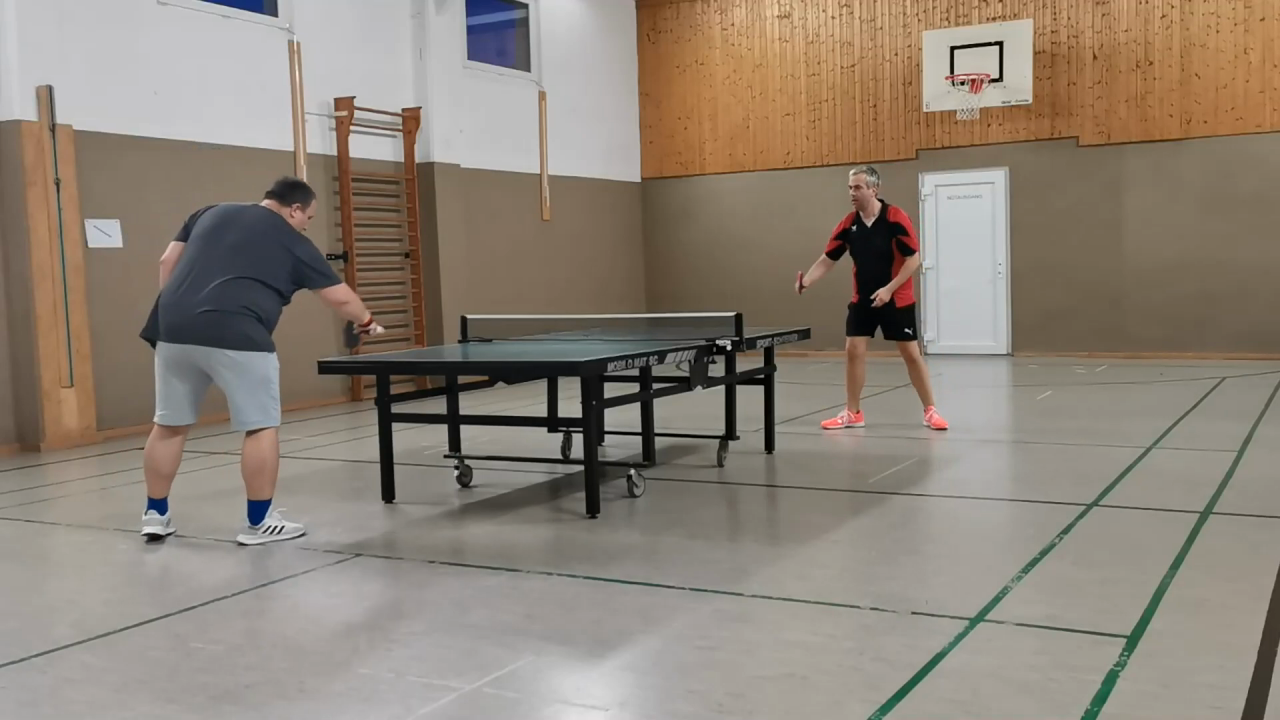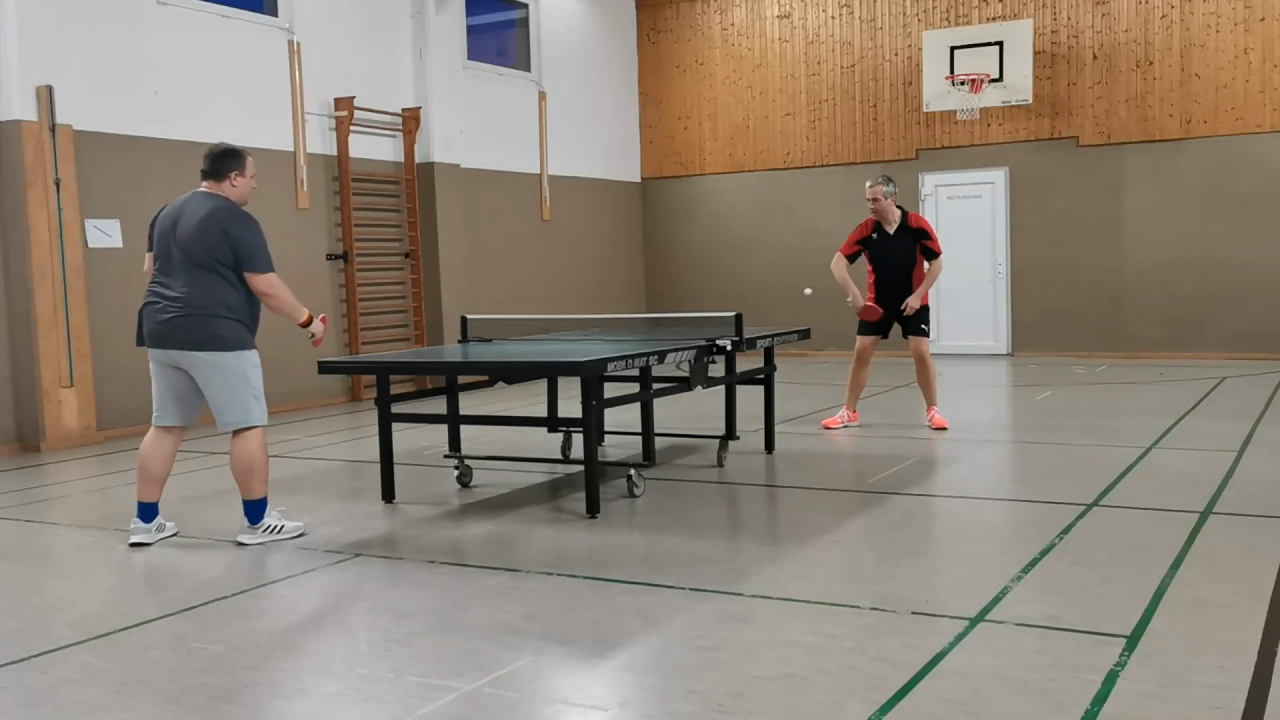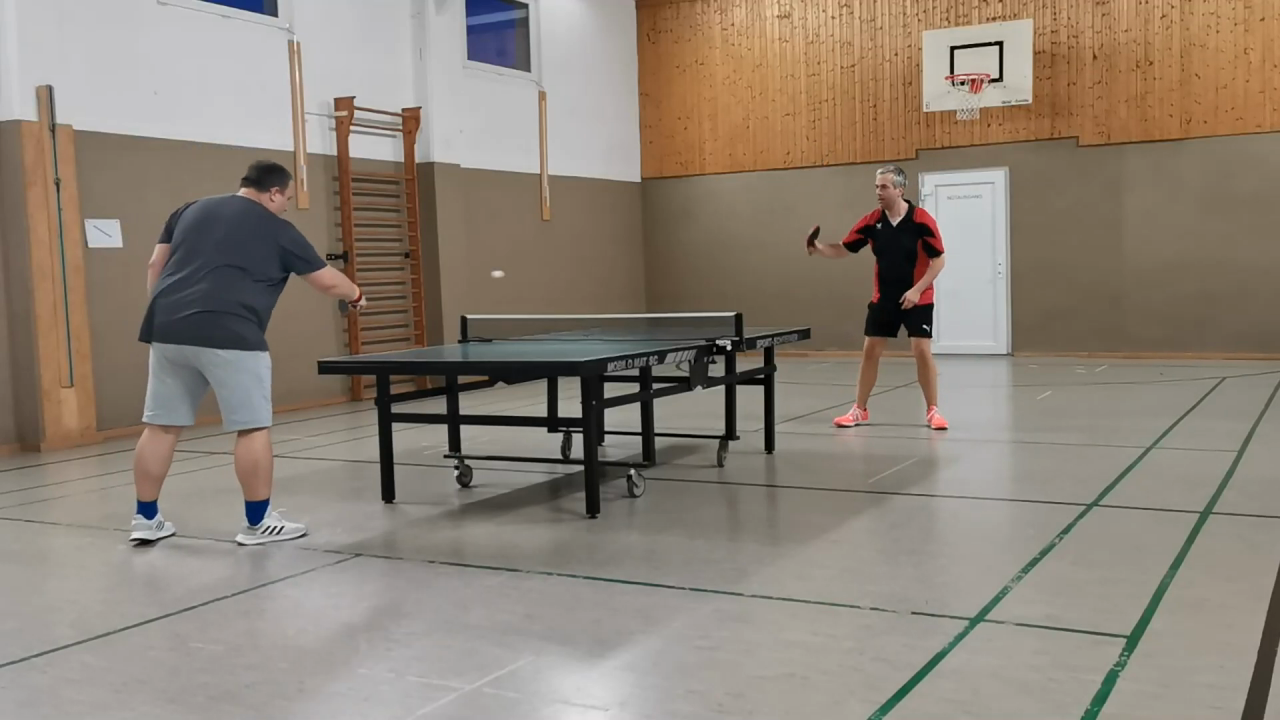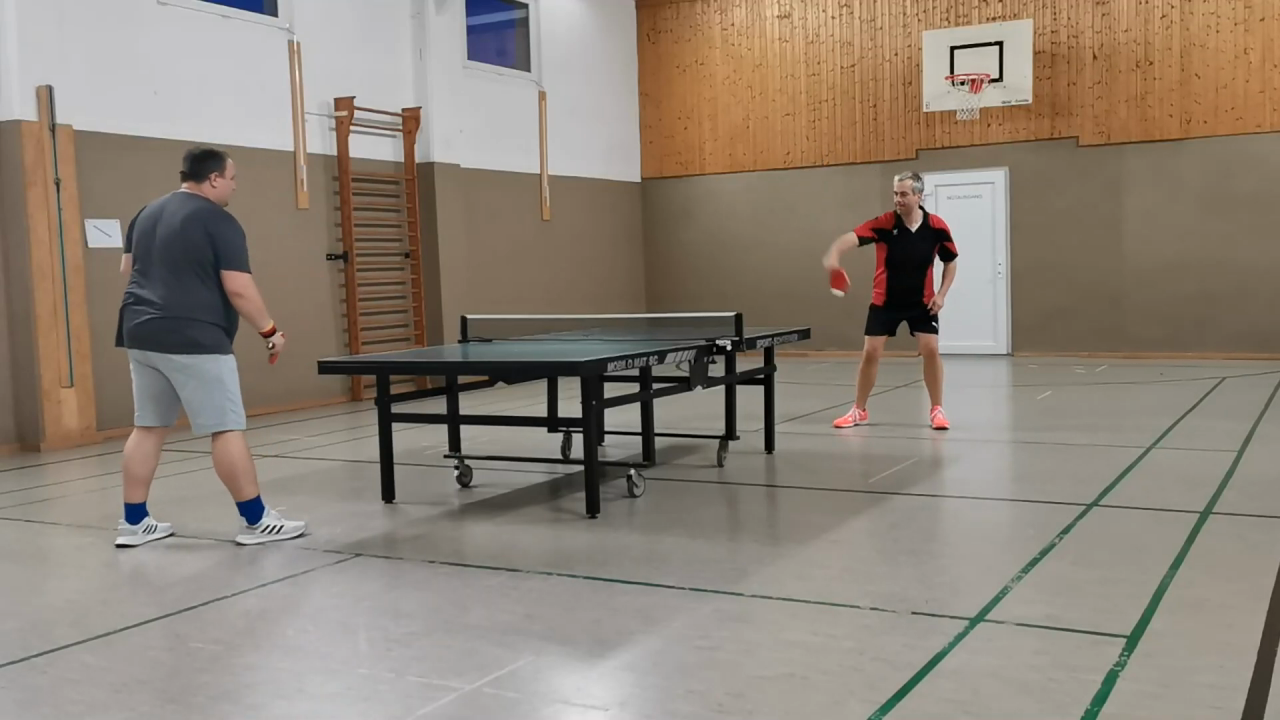
dt=0.7s
person 1, frame 1
left shoulder: (211, 214)
right shoulder: (291, 242)
left elbow: (168, 261)
right elbow: (338, 294)
right wrist: (367, 322)
left hip: (175, 330)
right hip: (234, 338)
left knee: (169, 425)
right knee: (260, 427)
left ankle: (156, 515)
right ankle: (260, 522)
person 1, frame 2
left shoulder: (167, 213)
right shoulder: (237, 221)
left elbow: (150, 269)
right elbow: (265, 287)
right wrist: (308, 319)
left hip: (162, 334)
right hip: (216, 338)
left knee: (165, 426)
right knee: (247, 426)
left ankle: (145, 521)
right ankle: (257, 521)
person 1, frame 3
left shoulder: (189, 210)
right shoulder: (276, 230)
left elbow: (156, 265)
right elbow: (327, 280)
left wrist: (164, 315)
right wrist: (355, 295)
left hip: (169, 332)
right hip: (228, 337)
left knee: (161, 426)
right knee: (253, 427)
left ankle: (146, 518)
right ankle: (258, 522)
person 1, frame 4
left shoulder: (146, 214)
right shoulder: (219, 222)
left elbow: (128, 269)
right elbow: (239, 289)
right wrist: (270, 330)
left hip: (142, 335)
right hip: (195, 341)
left knee: (148, 428)
right knee: (227, 429)
left ankle: (133, 522)
right ankle: (256, 521)
person 2, frame 1
left shoulder: (897, 218)
right shoulder: (846, 225)
left elbow: (913, 259)
right elbow: (827, 259)
left wrist: (888, 289)
right wrist: (808, 279)
left hip: (897, 300)
right hip: (862, 300)
left knee: (911, 354)
right knee: (854, 352)
left ankle: (930, 410)
right ankle: (852, 413)
person 2, frame 2
left shoulder: (918, 225)
right shoulder: (865, 230)
left elbow: (936, 263)
right elbow: (838, 262)
left wrist: (918, 295)
right wrist: (853, 292)
left hip: (913, 300)
right hip: (876, 302)
left knee: (921, 353)
right knee: (862, 352)
left ankle: (933, 411)
right ankle: (849, 412)
person 2, frame 3
left shoulder: (922, 220)
right shoulder: (871, 222)
left elbow: (938, 260)
right elbow: (843, 249)
left wrist: (917, 290)
right wrist: (820, 248)
left hip: (918, 300)
right hip: (882, 300)
left knee: (922, 352)
right knee: (870, 352)
left ankle: (933, 411)
right ankle: (860, 410)
person 2, frame 4
left shoulder: (937, 227)
right shoulder: (883, 224)
left elbow: (950, 262)
right elbow: (852, 236)
left wrist: (942, 294)
right wrist: (833, 253)
left hip: (922, 301)
right hip: (885, 301)
left knee: (931, 350)
right knee: (870, 353)
left ankle: (936, 410)
right ankle: (859, 411)
